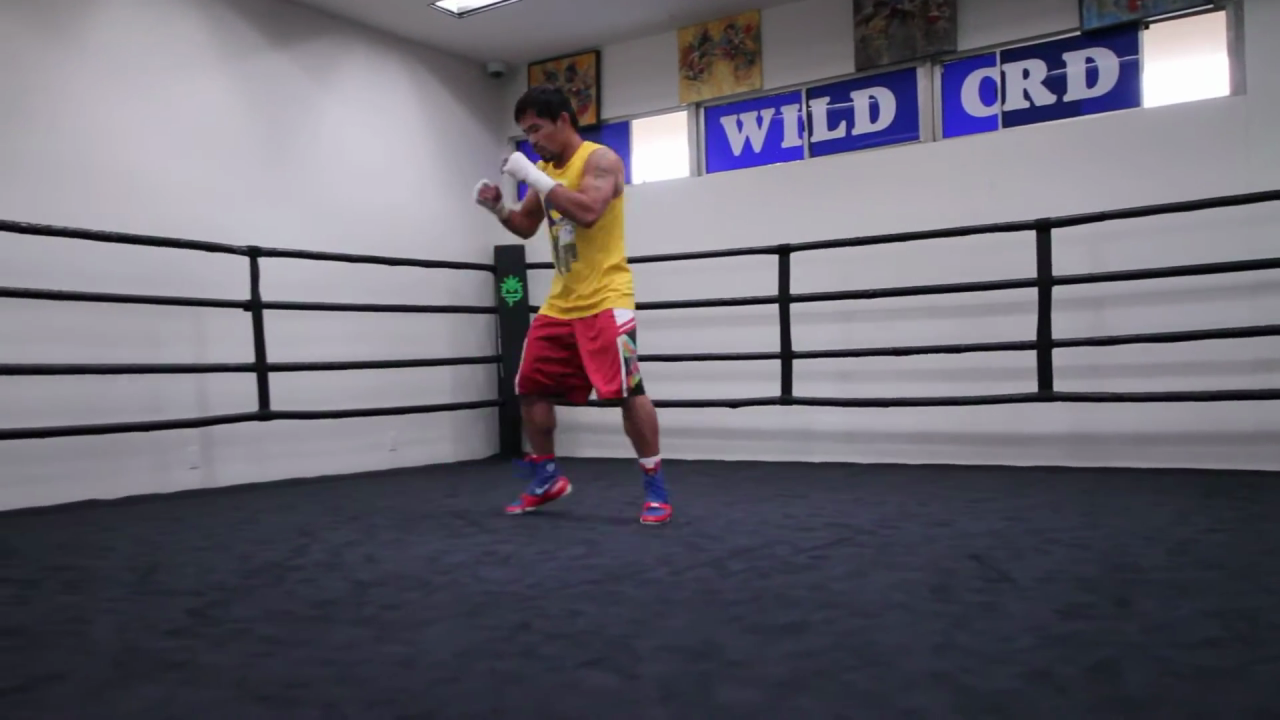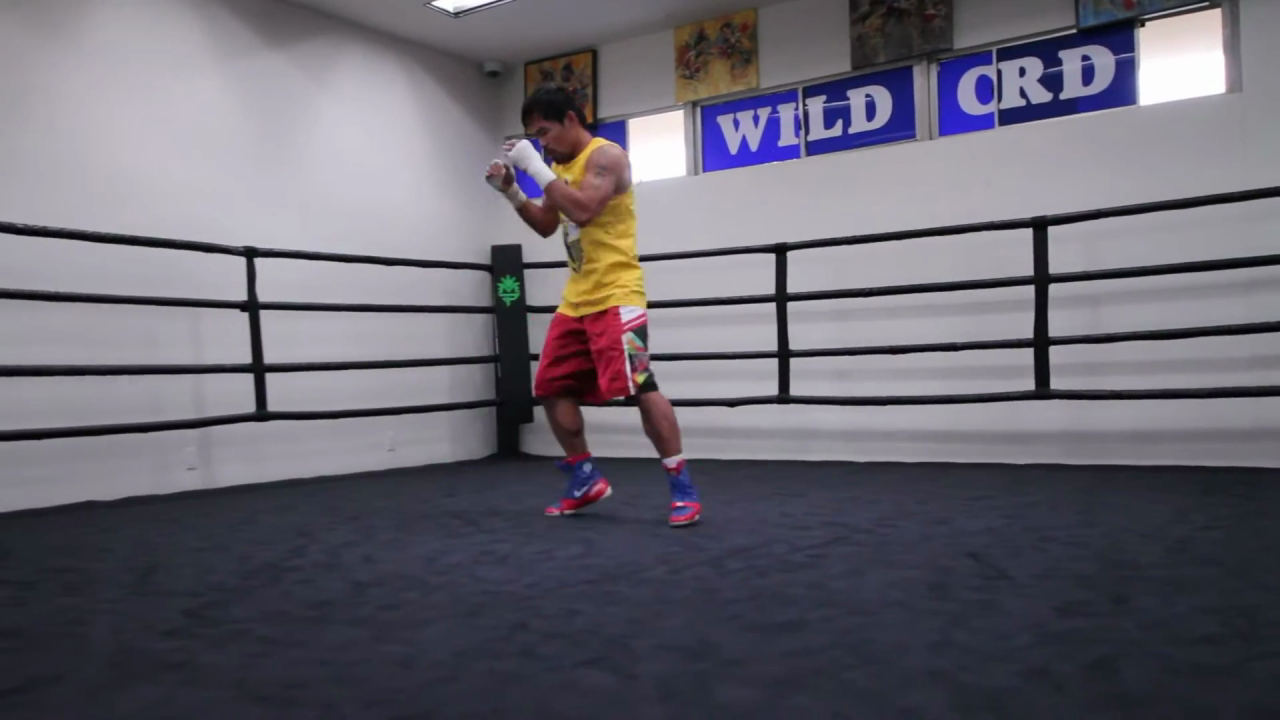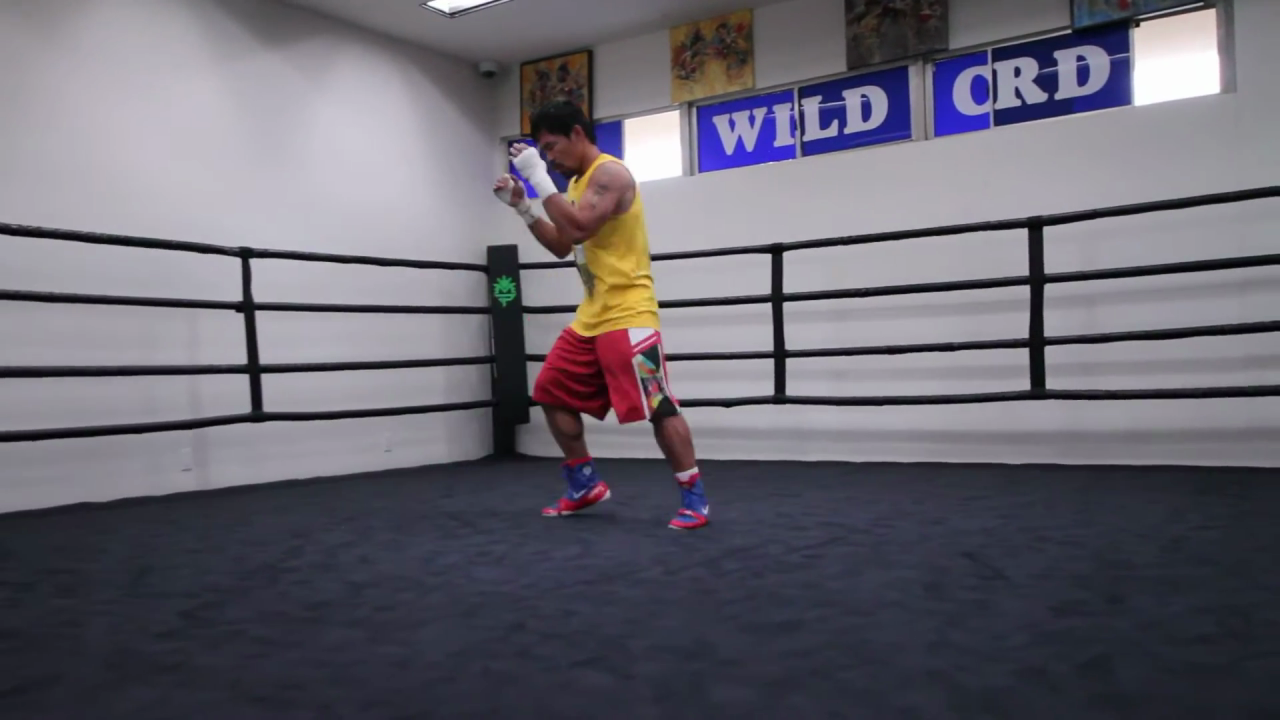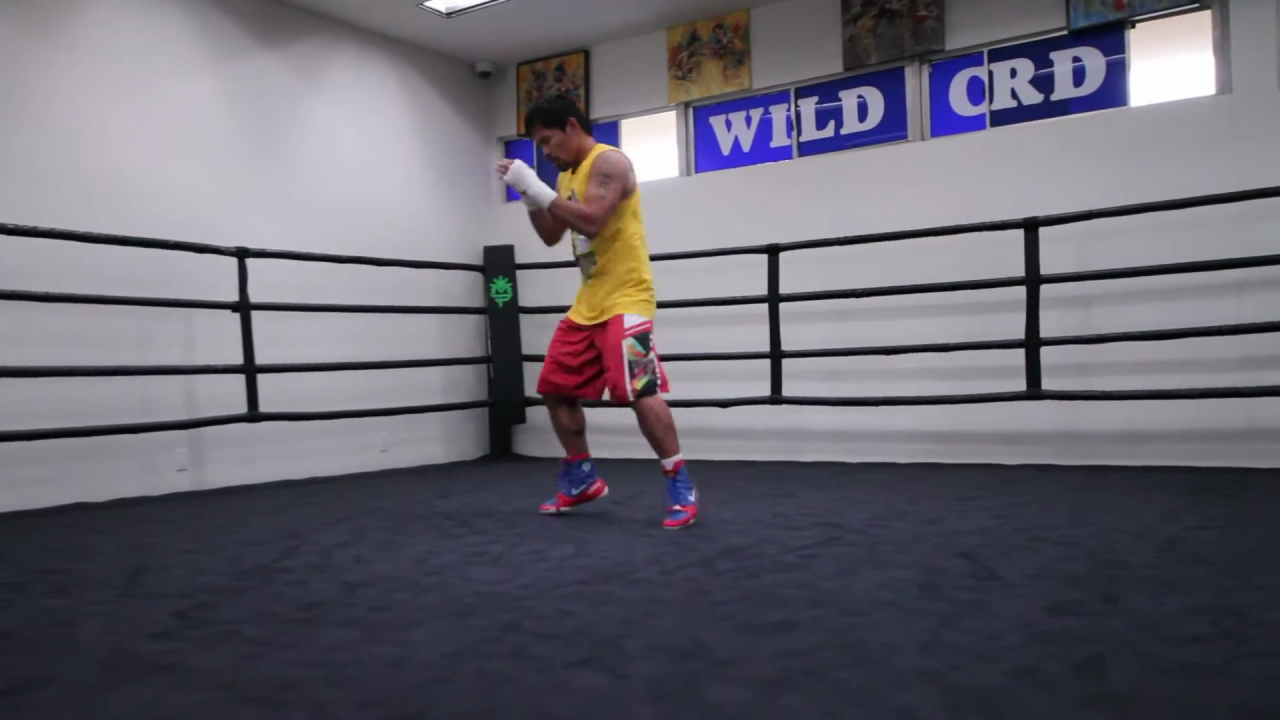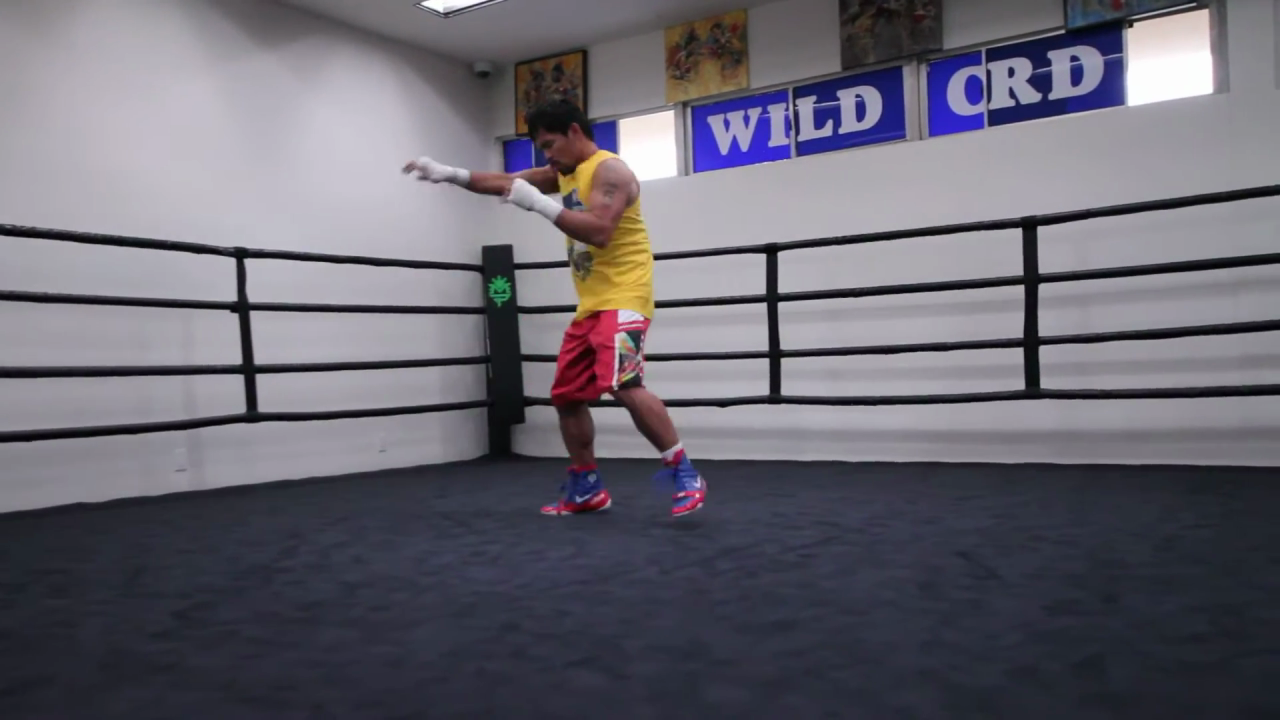
dt=0.1s
person 1, frame 1
left shoulder: (602, 160)
right shoulder: (548, 167)
left elbow: (586, 211)
right elbow: (525, 226)
left wrist: (531, 177)
right wrist: (496, 204)
left hip: (604, 299)
right hip: (561, 302)
left knee: (629, 390)
right knee: (533, 388)
left ankle: (656, 489)
right ankle: (546, 479)
person 1, frame 2
left shoulder: (607, 156)
right shoulder: (560, 166)
left elbow: (582, 209)
right elbow: (546, 225)
left wrist: (536, 167)
right wrist: (511, 190)
left hip: (615, 297)
right hip: (576, 300)
left knee: (641, 389)
right knee: (553, 389)
left ankle: (681, 488)
right ankle: (585, 480)
person 1, frame 3
left shoulder: (611, 173)
right shoulder: (577, 183)
left elbow: (579, 229)
right elbow: (560, 246)
left wrist: (539, 179)
right wrist: (520, 204)
left hip: (628, 314)
right hip: (591, 317)
left knee: (656, 407)
right knee: (551, 394)
left ankle: (693, 497)
right ankle: (584, 482)
person 1, frame 4
left shoulder: (610, 162)
right shoulder: (568, 175)
left elbow: (590, 221)
right elbow: (551, 234)
left wrist: (534, 187)
right wrist: (525, 192)
left hip: (625, 303)
right hip: (587, 306)
left knee: (641, 394)
right knee: (554, 388)
left ankle: (681, 488)
right ankle: (582, 478)
person 1, frame 5
left shoulder: (610, 170)
right shoulder: (564, 171)
left elbow: (597, 231)
right elbow: (510, 185)
left wrist: (542, 203)
right wrist: (446, 172)
left hip: (621, 300)
right hip: (591, 307)
left knee: (626, 387)
right knee: (567, 397)
left ankle: (684, 474)
right ankle: (587, 489)
